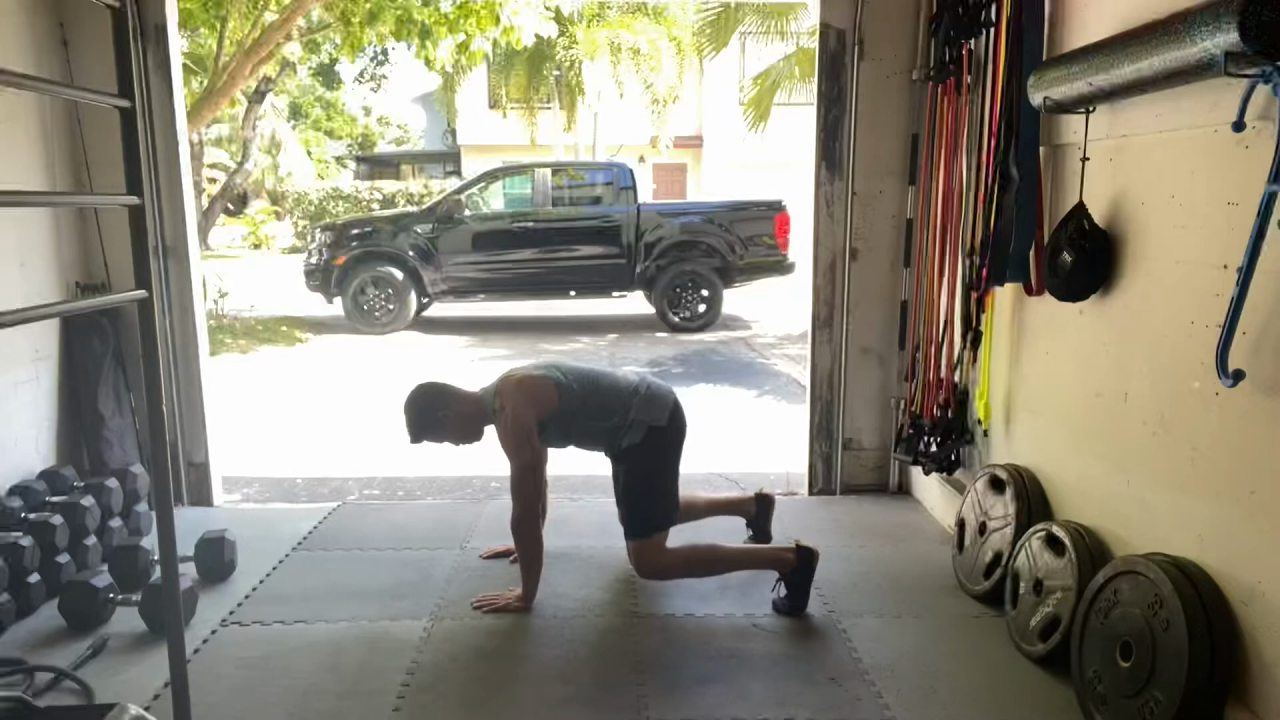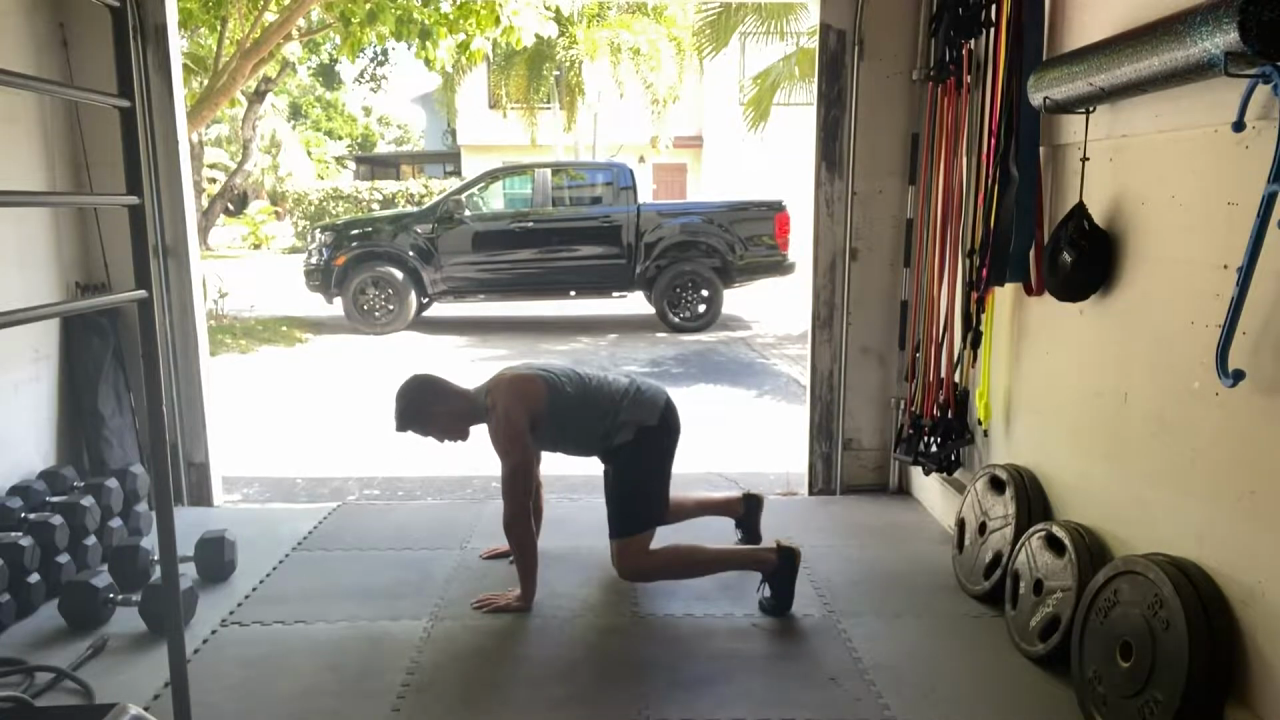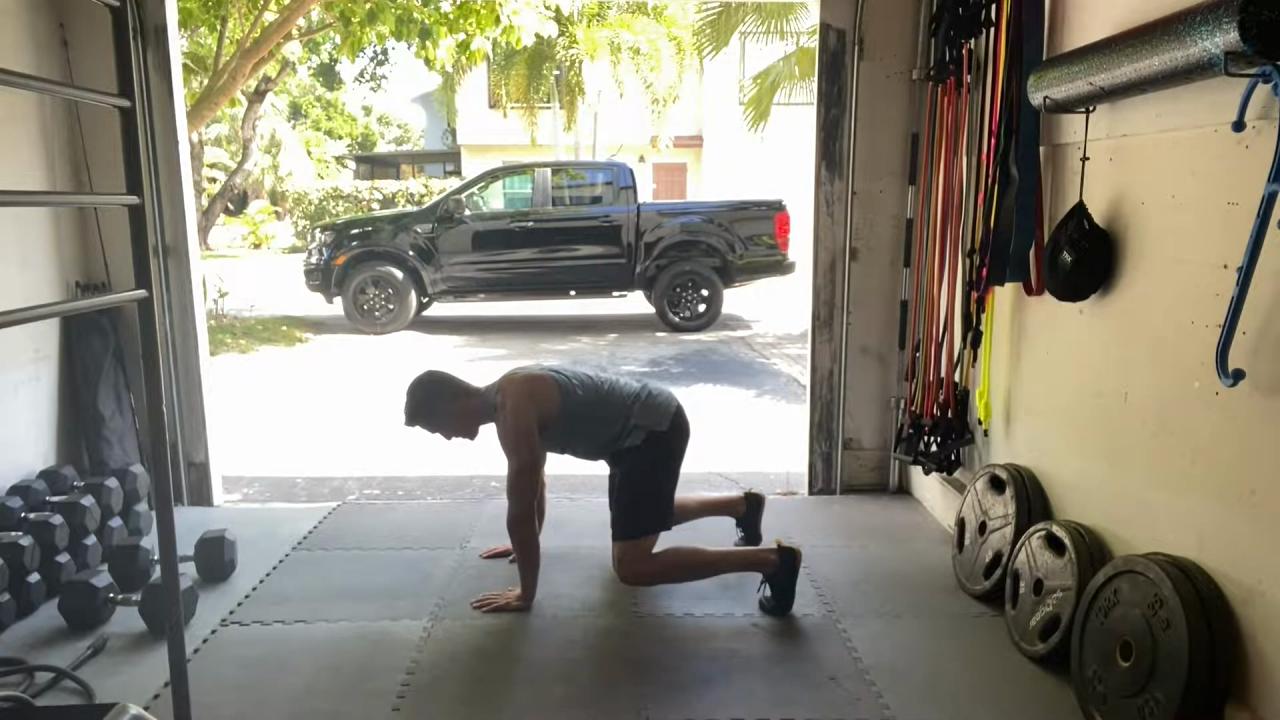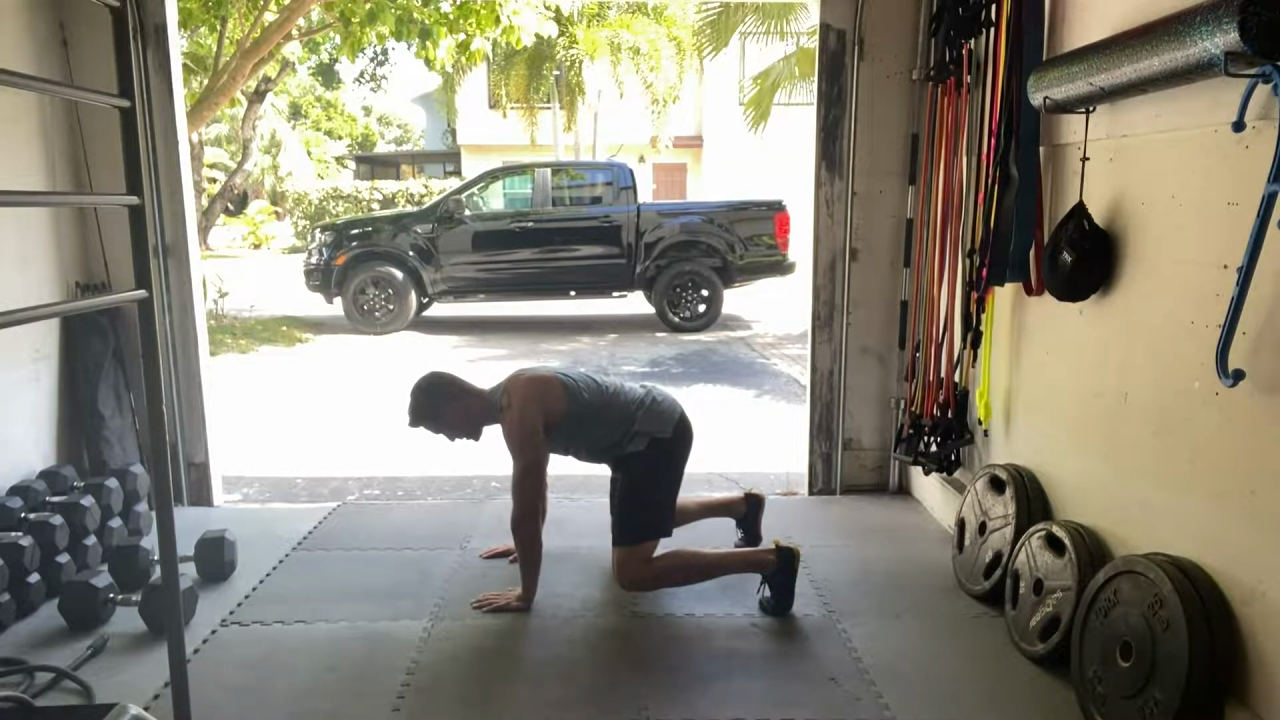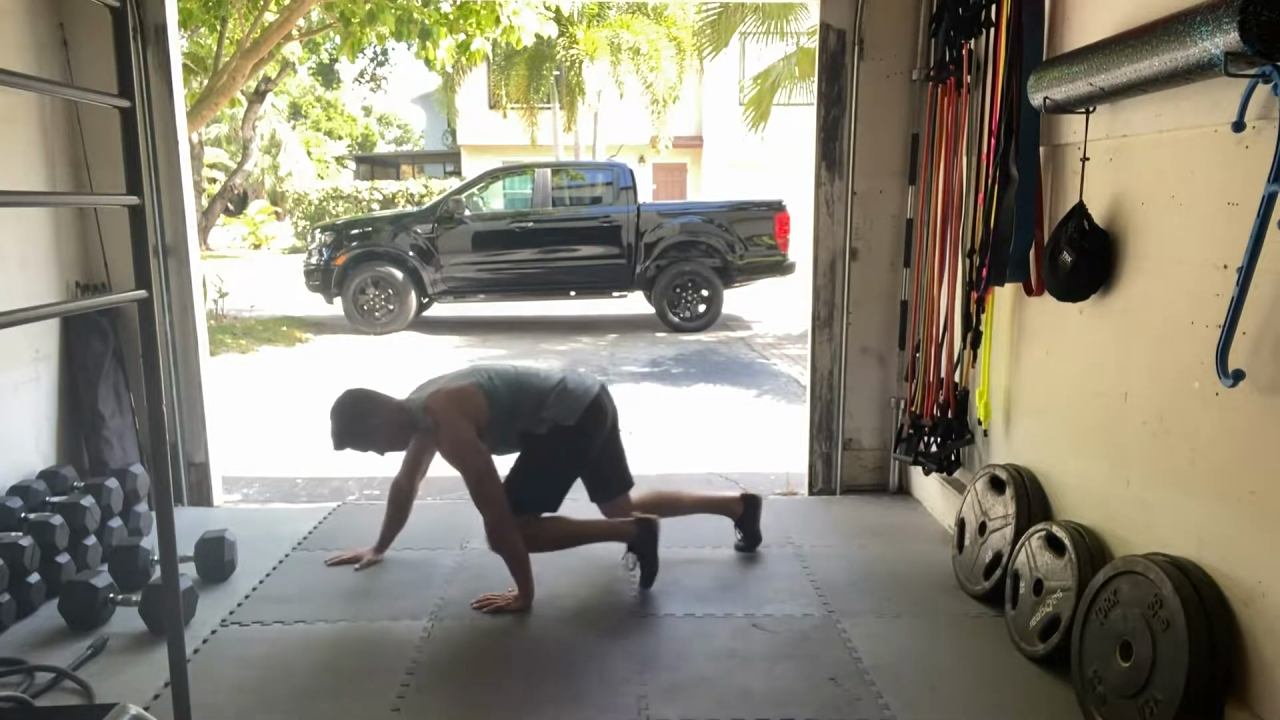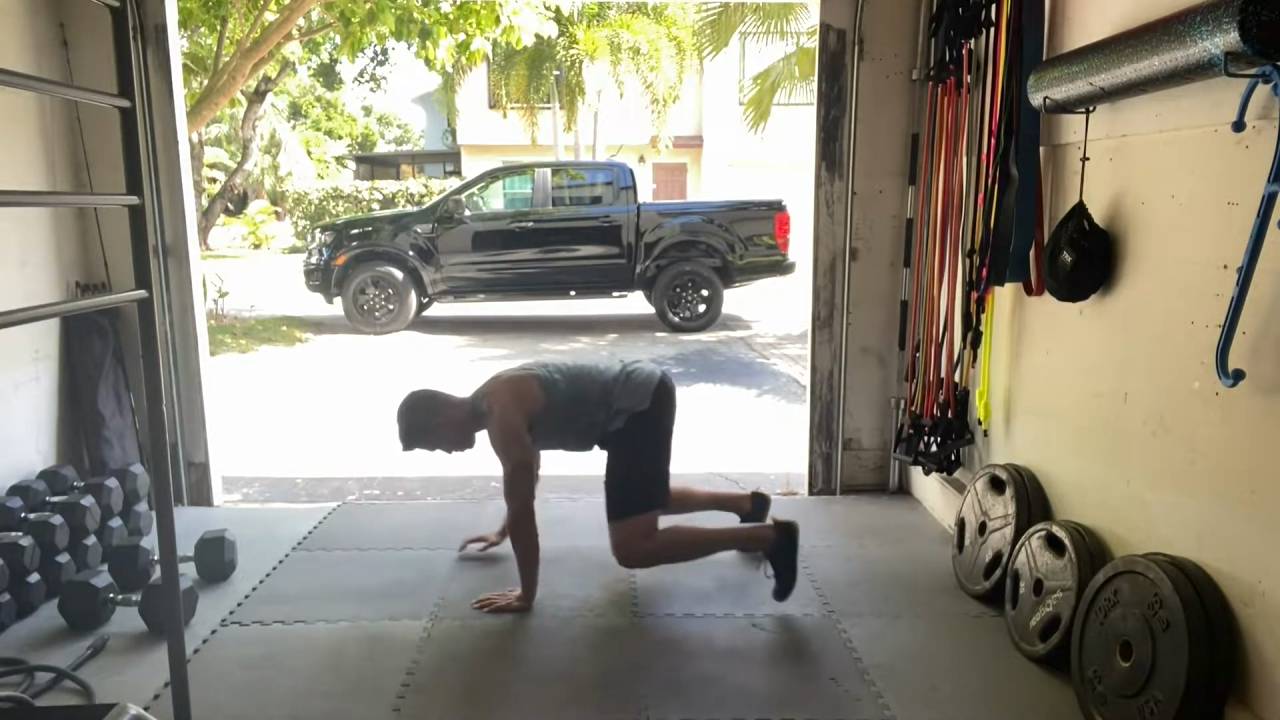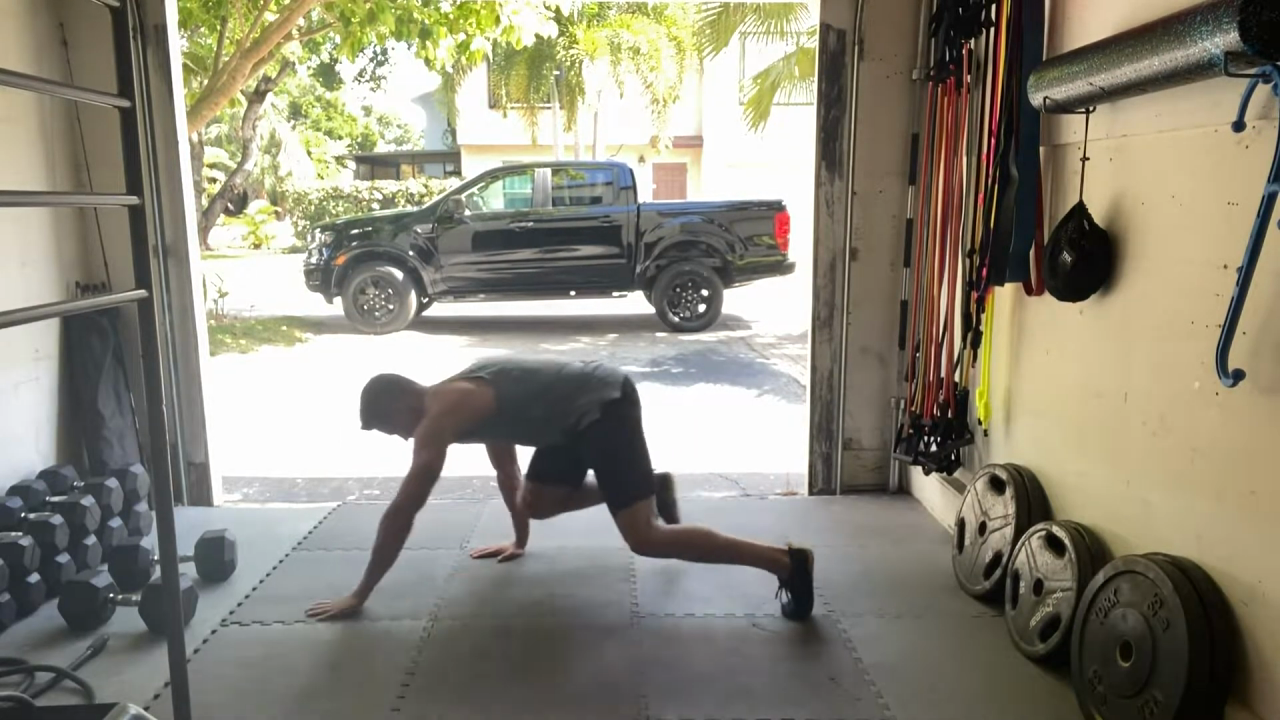
dt=0.7s
person 1, frame 1
left shoulder: (511, 414)
right shoulder: (506, 395)
left elbow: (525, 511)
right elbow: (536, 479)
left wrist: (526, 594)
right wrist: (527, 545)
left hip: (649, 424)
right hip: (646, 410)
left knee: (649, 562)
right knee: (640, 517)
left ankle: (790, 559)
right ankle: (751, 505)
person 1, frame 2
left shoulder: (503, 414)
right shoulder: (500, 395)
left elbow: (517, 510)
right elbow: (531, 481)
left wrist: (525, 594)
right wrist: (527, 542)
left hip: (643, 425)
right hip: (641, 413)
left knee: (631, 563)
right knee: (640, 513)
left ankle: (771, 559)
right ankle: (741, 506)
person 1, frame 3
left shoulder: (513, 413)
right shoulder: (509, 393)
left elbow: (521, 511)
right elbow: (535, 482)
left wrist: (526, 594)
right wrist: (527, 542)
left hip: (654, 429)
right hip: (647, 420)
left knee: (632, 567)
right knee: (639, 516)
left ankle: (773, 560)
right ankle: (742, 505)
person 1, frame 4
left shoulder: (518, 412)
right shoulder: (513, 397)
left elbow: (525, 510)
right elbow: (537, 484)
left wrist: (526, 594)
right wrist: (528, 543)
left hip: (658, 435)
right hip: (651, 427)
left knee: (632, 573)
right knee: (639, 519)
left ankle: (771, 559)
right ankle: (742, 505)
person 1, frame 5
left shoulder: (446, 424)
right shoulder: (421, 410)
left elbow: (497, 516)
right elbow: (406, 483)
left wrist: (525, 593)
right wrist: (377, 549)
left hip: (573, 417)
right hip: (585, 402)
left knee: (519, 530)
right knee: (621, 507)
left ankle: (634, 533)
right ankle: (740, 507)
person 1, frame 6
left shoulder: (501, 417)
right shoulder: (495, 401)
left elbow: (521, 510)
right elbow: (522, 486)
left wrist: (525, 594)
right wrist: (502, 532)
left hip: (639, 405)
right hip: (639, 398)
left knee: (633, 549)
right knee: (643, 500)
left ankle: (769, 536)
right ankle: (748, 504)
person 1, frame 7
left shoulder: (441, 414)
right shoulder: (461, 396)
left elbow: (402, 510)
right elbow: (506, 468)
left wrist: (359, 596)
right wrist: (519, 539)
left hip: (605, 405)
right hip: (587, 408)
left knee: (646, 538)
right knee: (535, 503)
left ankle: (787, 562)
right ankle: (650, 488)
